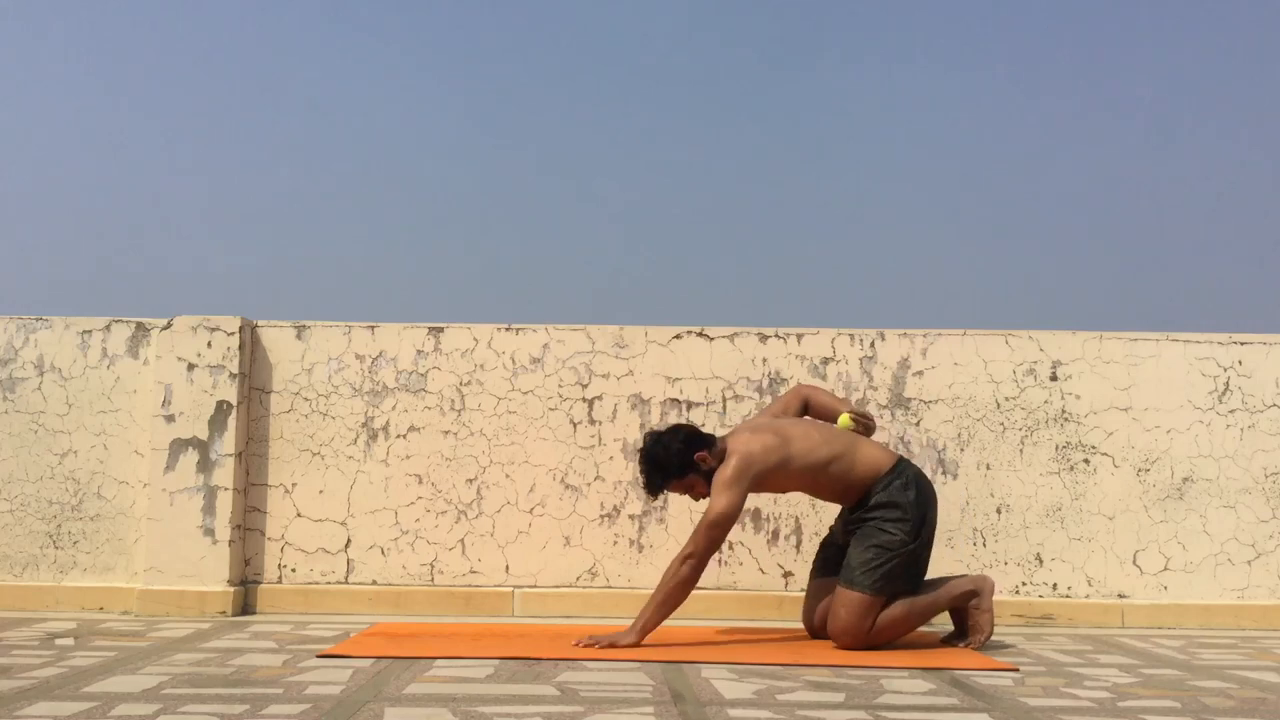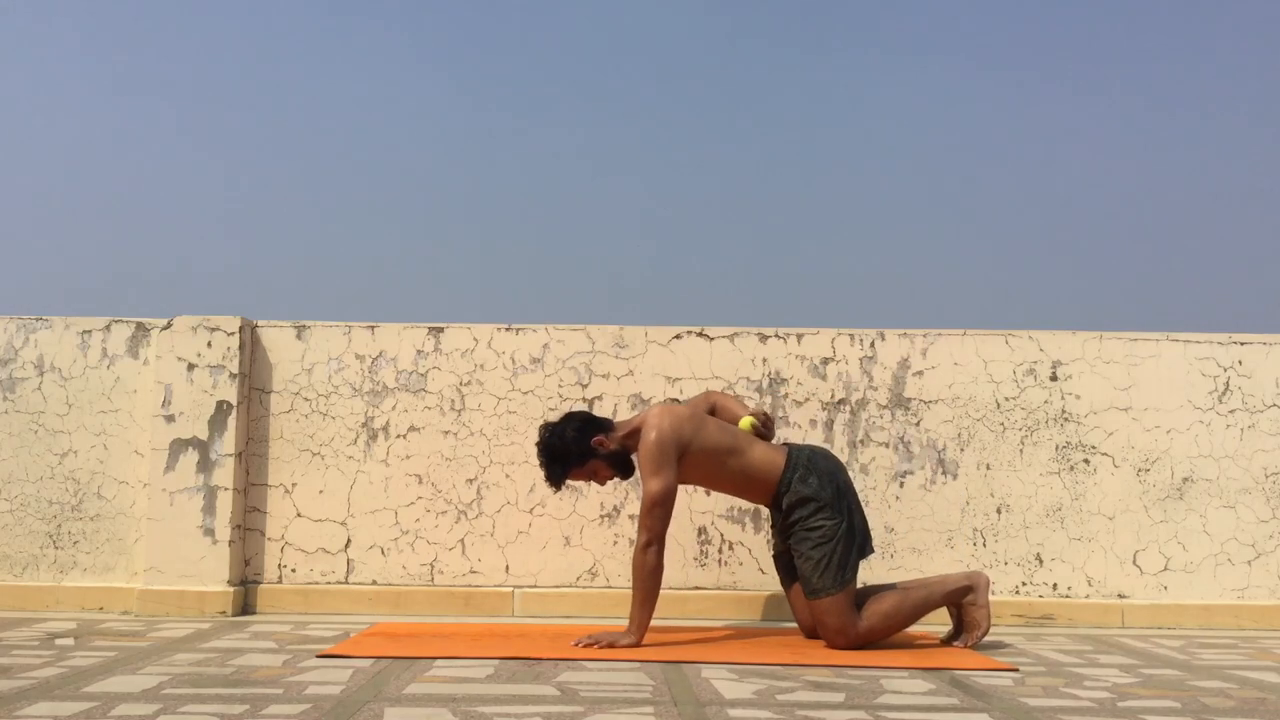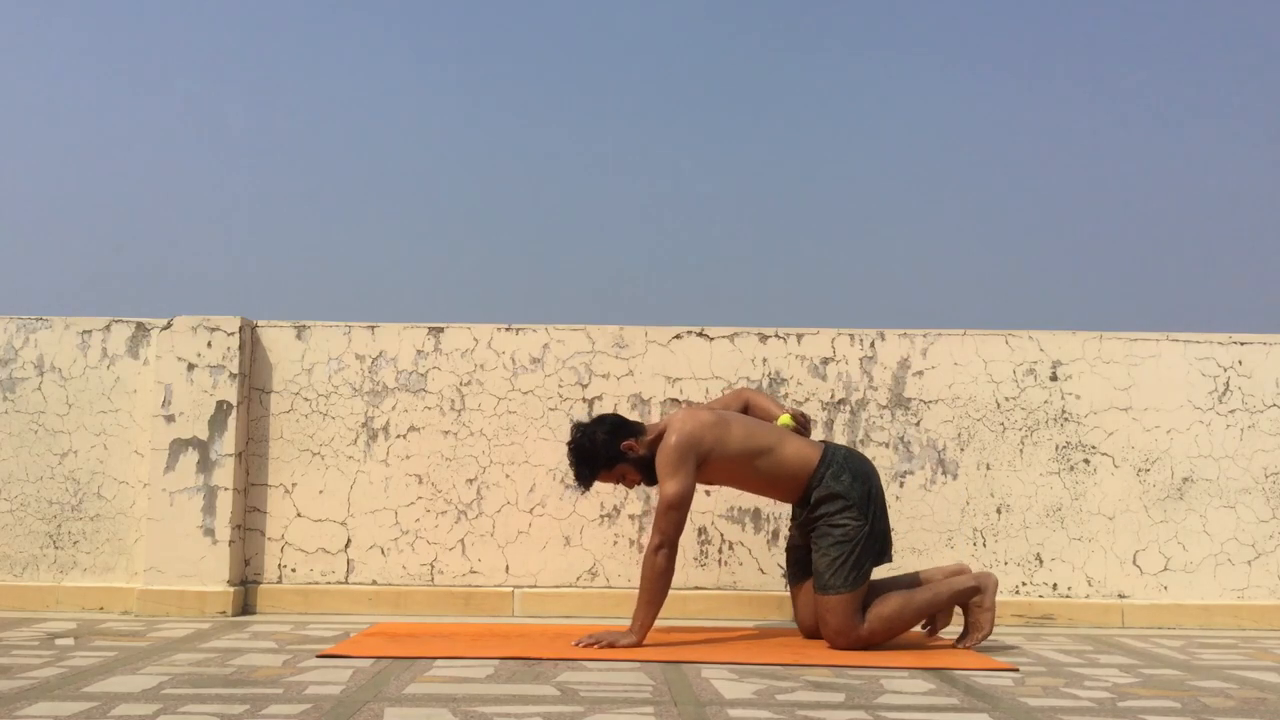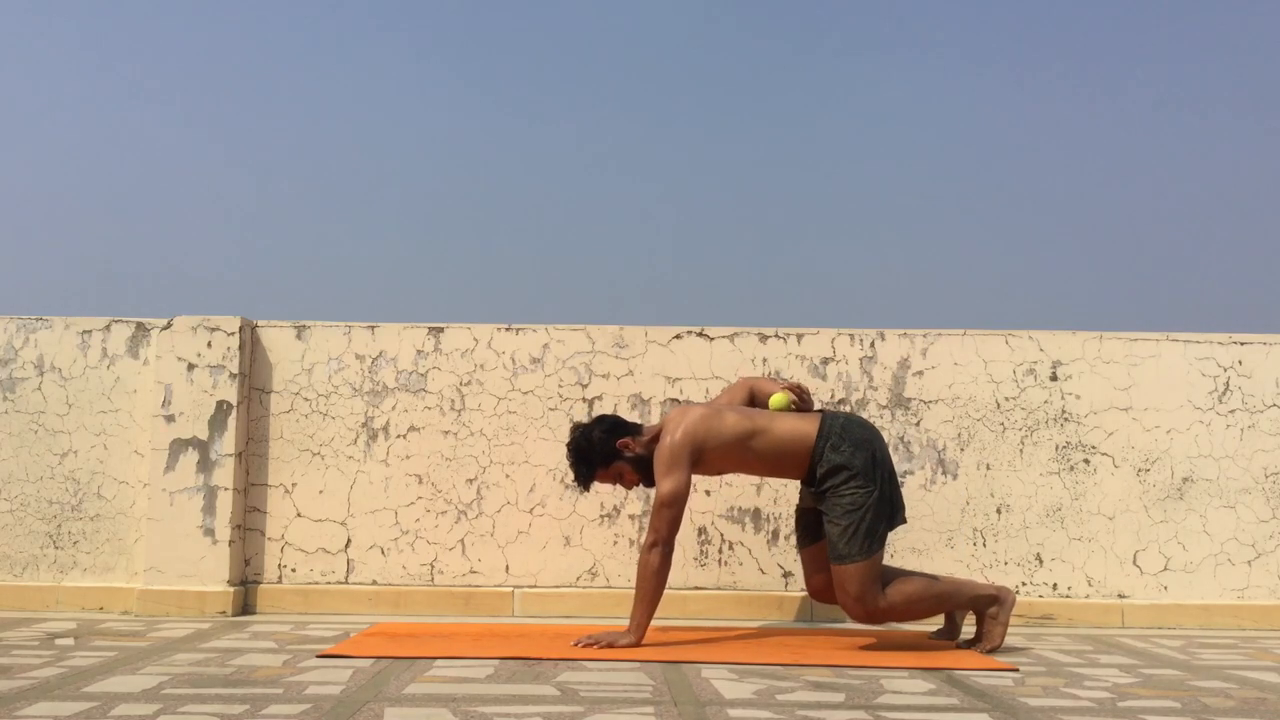
dt=1s
person 1, frame 1
left shoulder: (738, 463)
right shoulder: (749, 435)
left elbow: (693, 559)
right elbow: (801, 393)
left wrist: (636, 632)
right wrist: (846, 413)
left hip: (899, 498)
right hip: (864, 500)
left knee: (849, 633)
right knee: (817, 625)
left ankle: (965, 590)
right ankle: (946, 593)
person 1, frame 2
left shoulder: (654, 437)
right shoulder: (659, 426)
left elbow: (650, 543)
right elbow: (711, 398)
left wrist: (633, 633)
right wrist: (749, 418)
left hip: (810, 487)
right hip: (795, 494)
left knee: (845, 633)
right knee: (815, 624)
left ankle: (963, 586)
right ankle: (947, 592)
person 1, frame 3
left shoulder: (674, 444)
right shoulder: (685, 426)
left elbow: (663, 545)
right elbow: (744, 396)
left wrist: (635, 633)
right wrist: (782, 417)
left hip: (841, 486)
right hip: (818, 493)
left knee: (846, 634)
right knee: (814, 624)
left ankle: (970, 587)
right ankle: (942, 579)
person 1, frame 4
left shoulder: (672, 442)
right shoulder: (689, 426)
left elbow: (657, 544)
right elbow: (749, 385)
left wrist: (634, 632)
right wrist: (793, 400)
left hip: (848, 454)
right hip: (828, 460)
left knee: (865, 605)
right knee: (825, 588)
left ankle: (987, 596)
right ankle: (952, 593)
